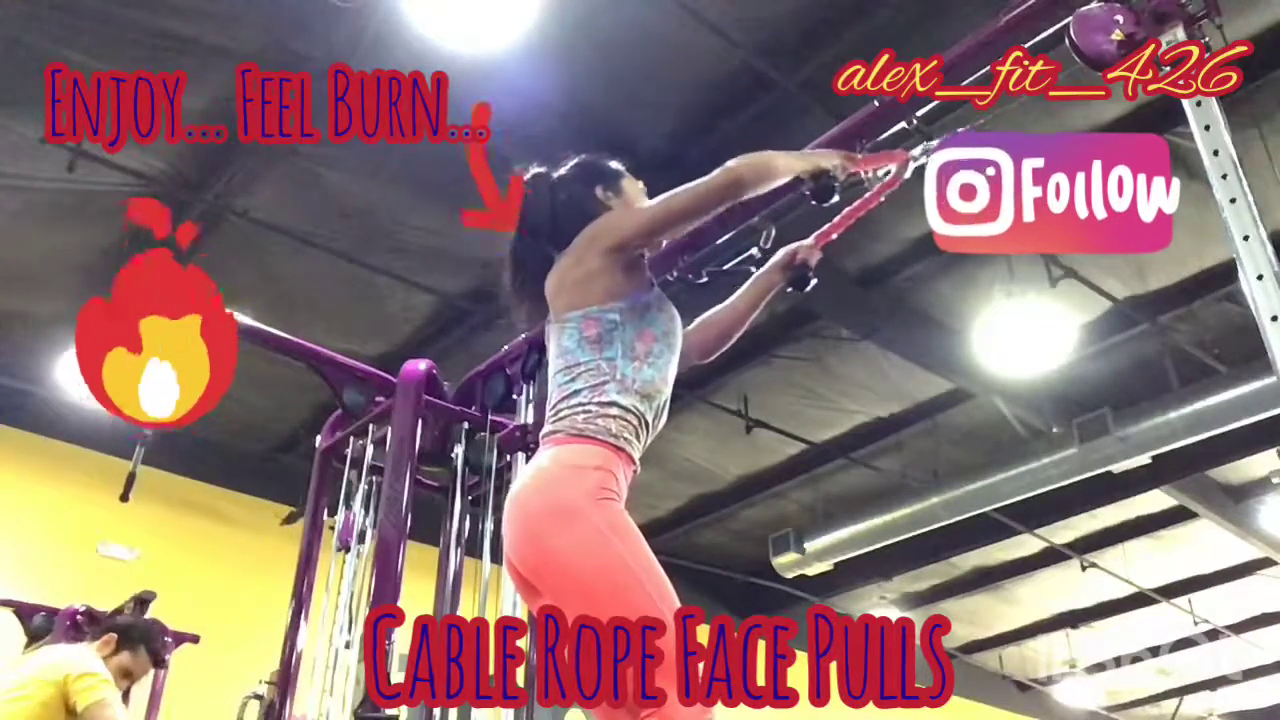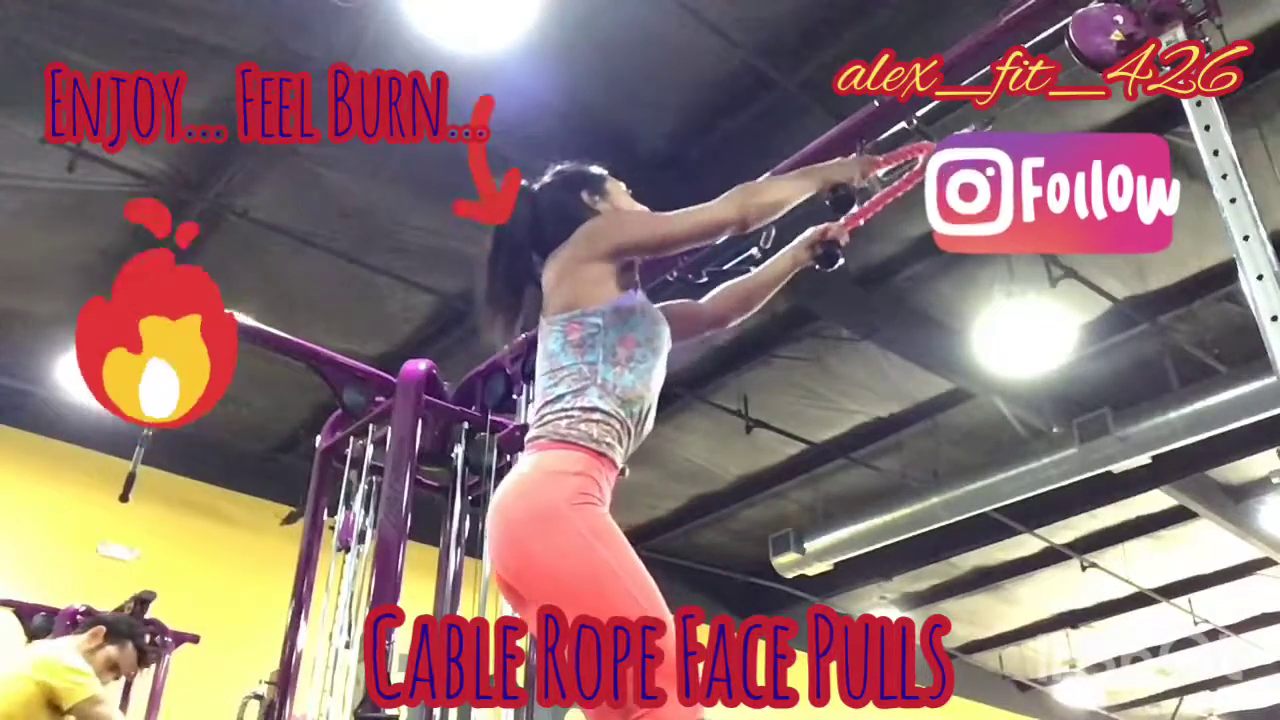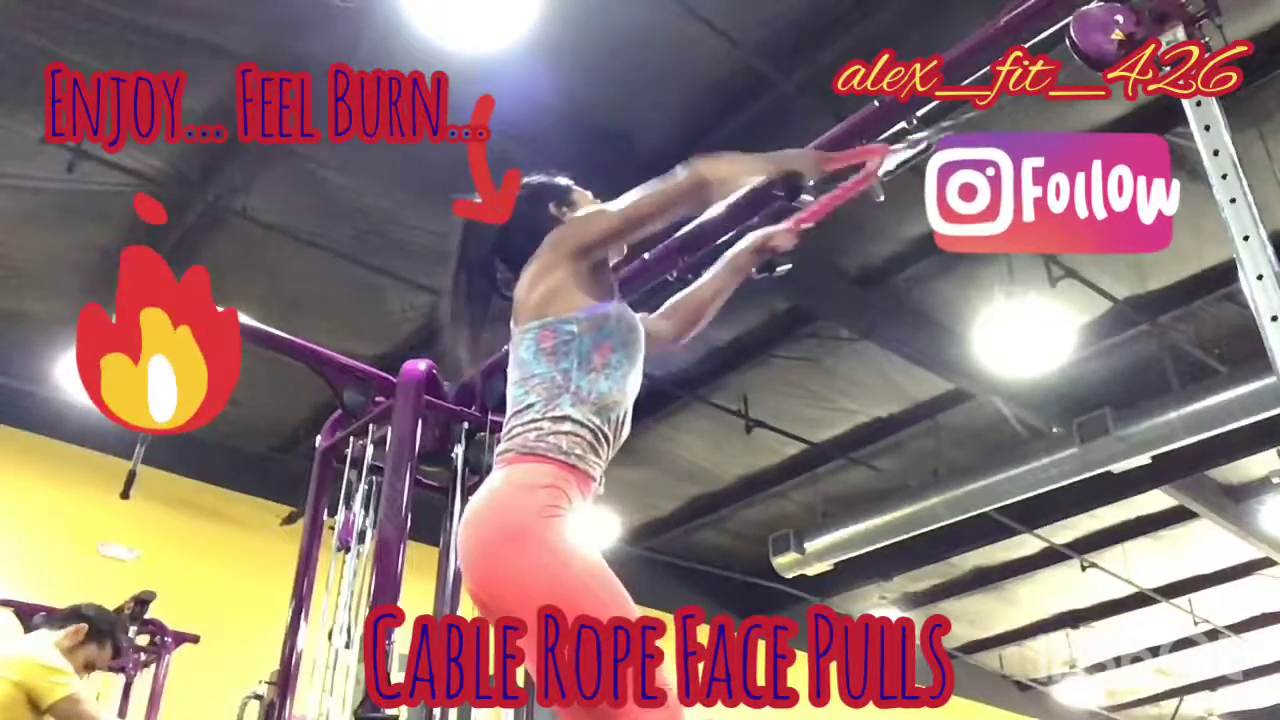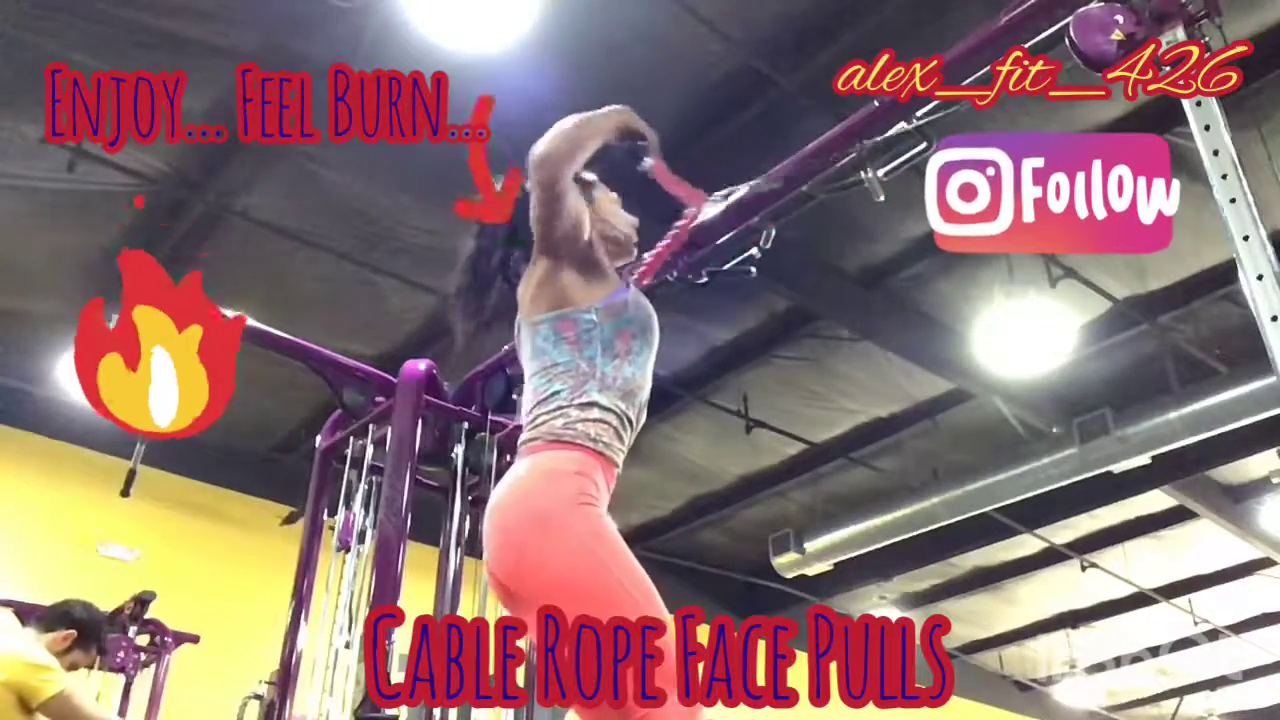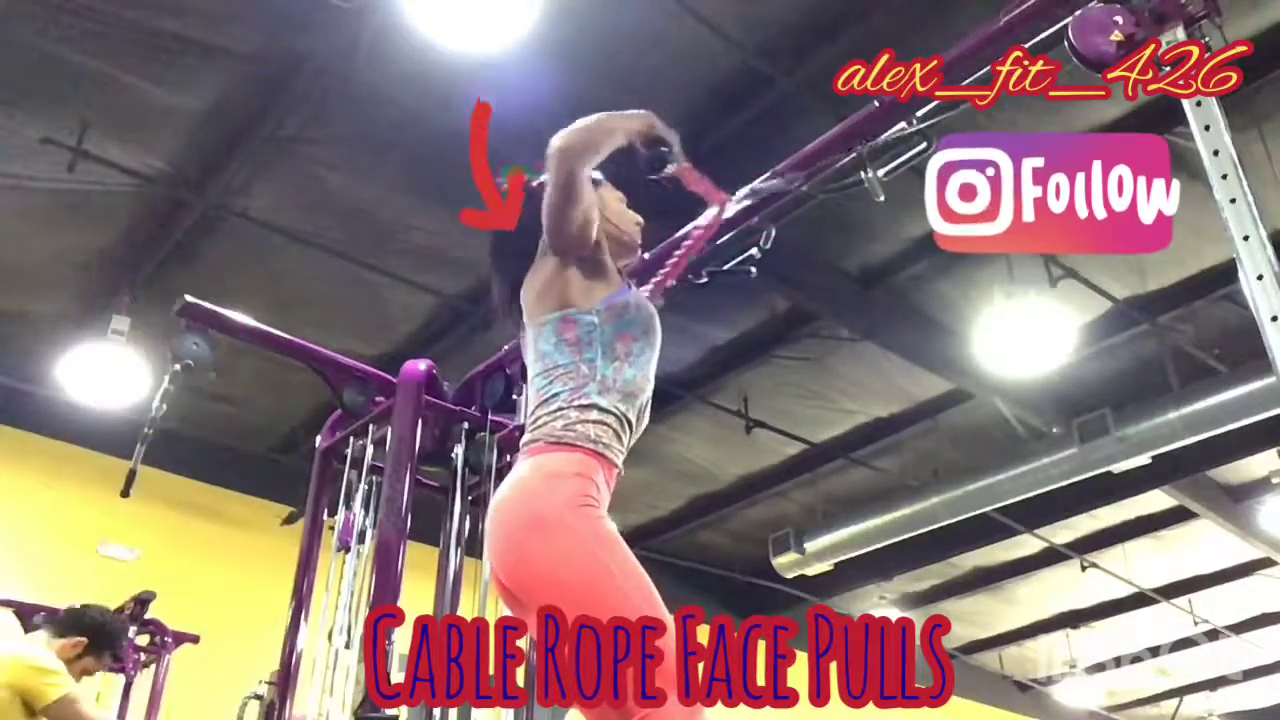
dt=0.4s
person 1, frame 1
left shoulder: (598, 288)
right shoulder: (601, 244)
left elbow: (696, 344)
right elbow: (732, 179)
left wrist: (776, 271)
right wrist: (812, 160)
left hip: (555, 502)
right hip: (571, 493)
person 1, frame 2
left shoulder: (620, 307)
right shoulder: (592, 242)
left elbow: (714, 310)
right elbow: (736, 211)
left wrist: (804, 249)
right wrist: (826, 174)
left hip: (541, 508)
right hip: (554, 499)
person 1, frame 3
left shoulder: (588, 305)
right shoulder: (562, 251)
left elbow: (670, 327)
right elbow: (692, 182)
left wrist: (751, 250)
right wrist: (783, 163)
left hip: (521, 523)
right hip: (522, 517)
person 1, frame 4
left shoulder: (569, 292)
right shoulder: (566, 251)
right elbow: (549, 161)
left wrist: (621, 297)
right wrist: (616, 120)
left hip: (540, 511)
right hip: (553, 501)
person 1, frame 5
left shoulder: (575, 290)
right shoulder: (571, 250)
right elbow: (567, 153)
left wrist: (624, 306)
right wrist: (637, 122)
left hip: (541, 512)
right hip: (552, 501)
